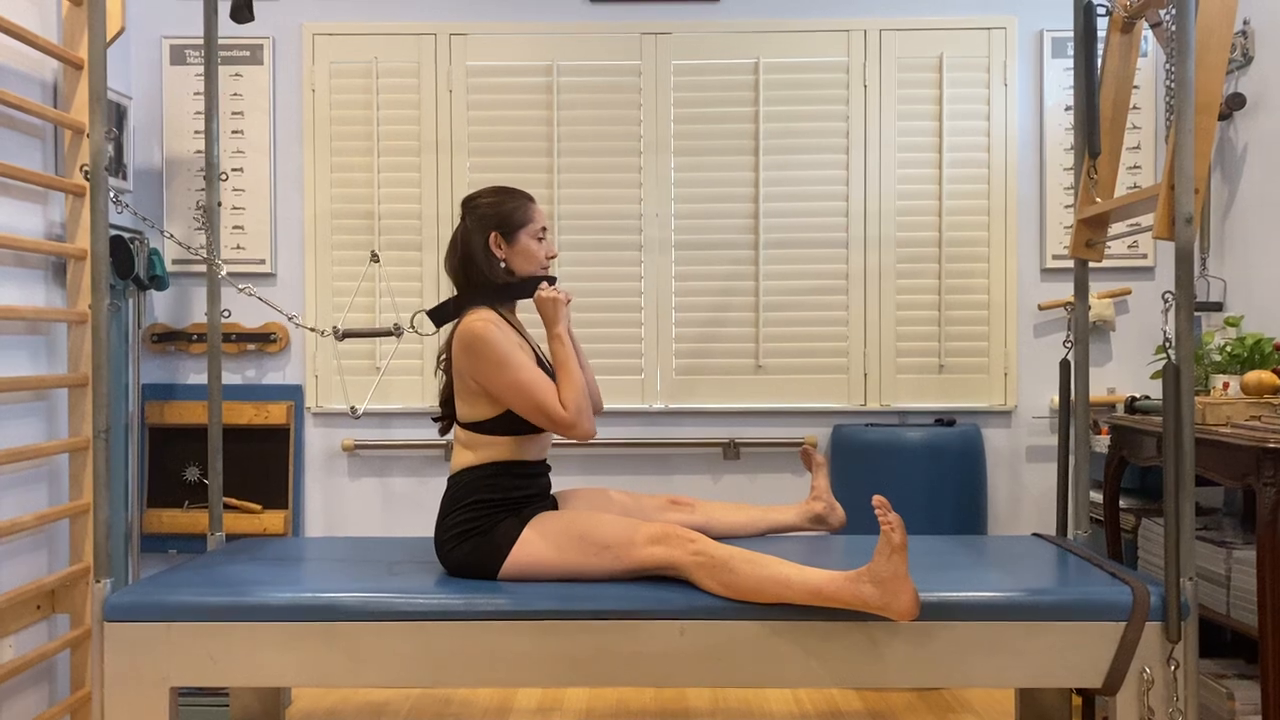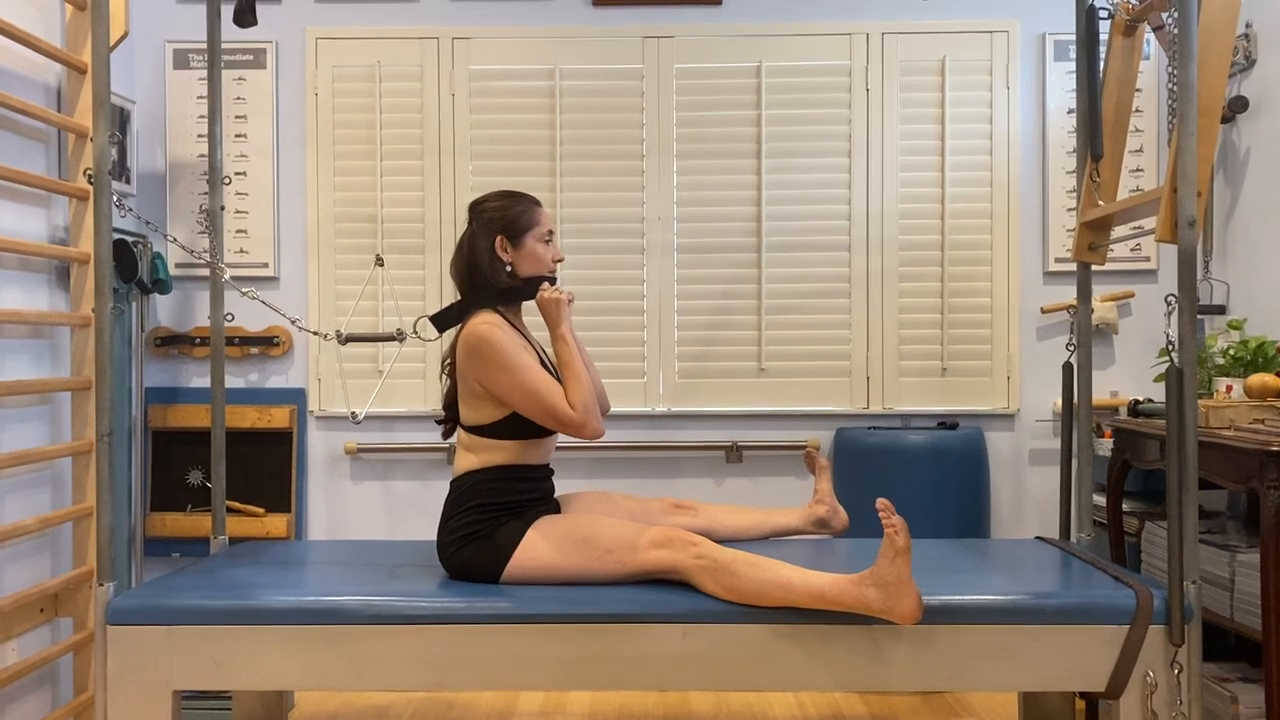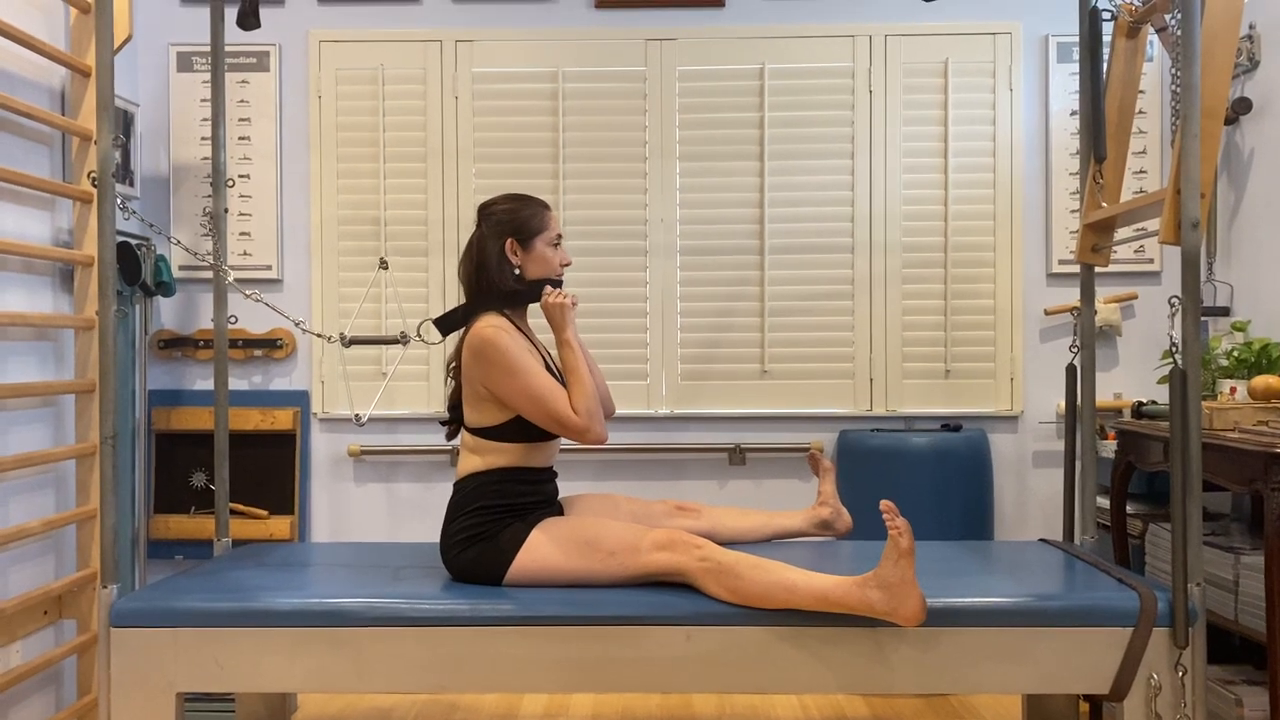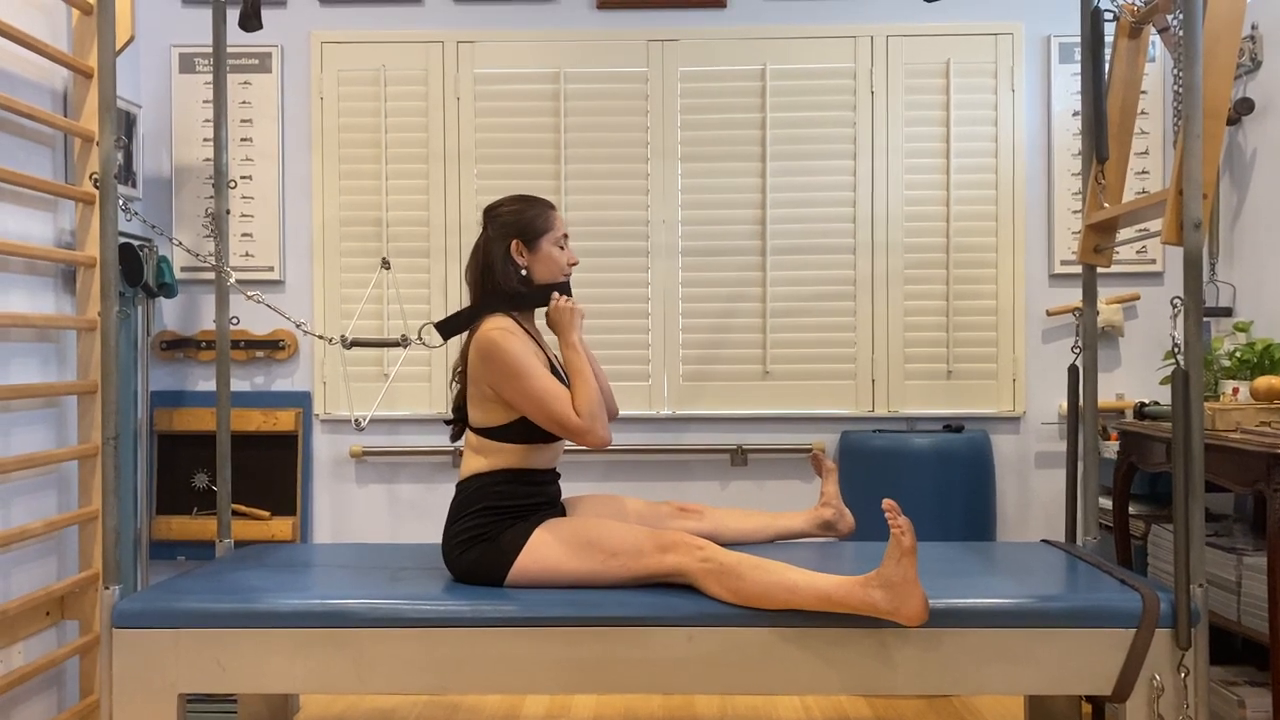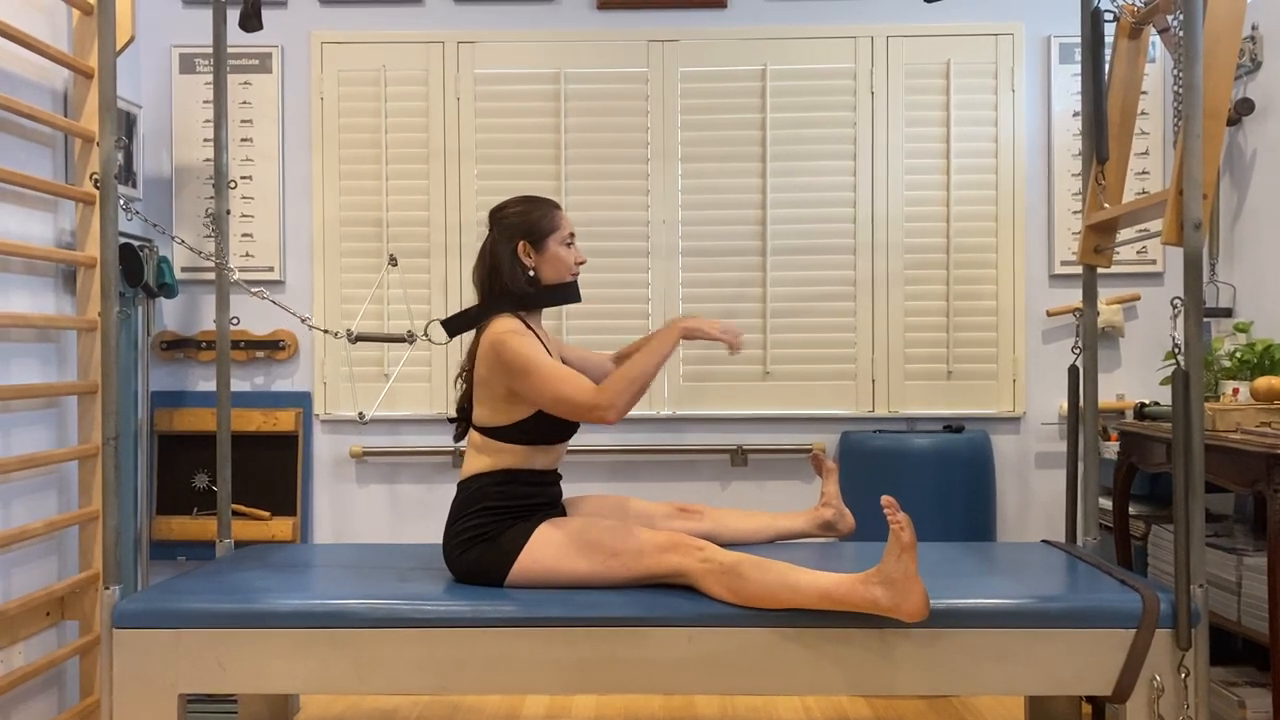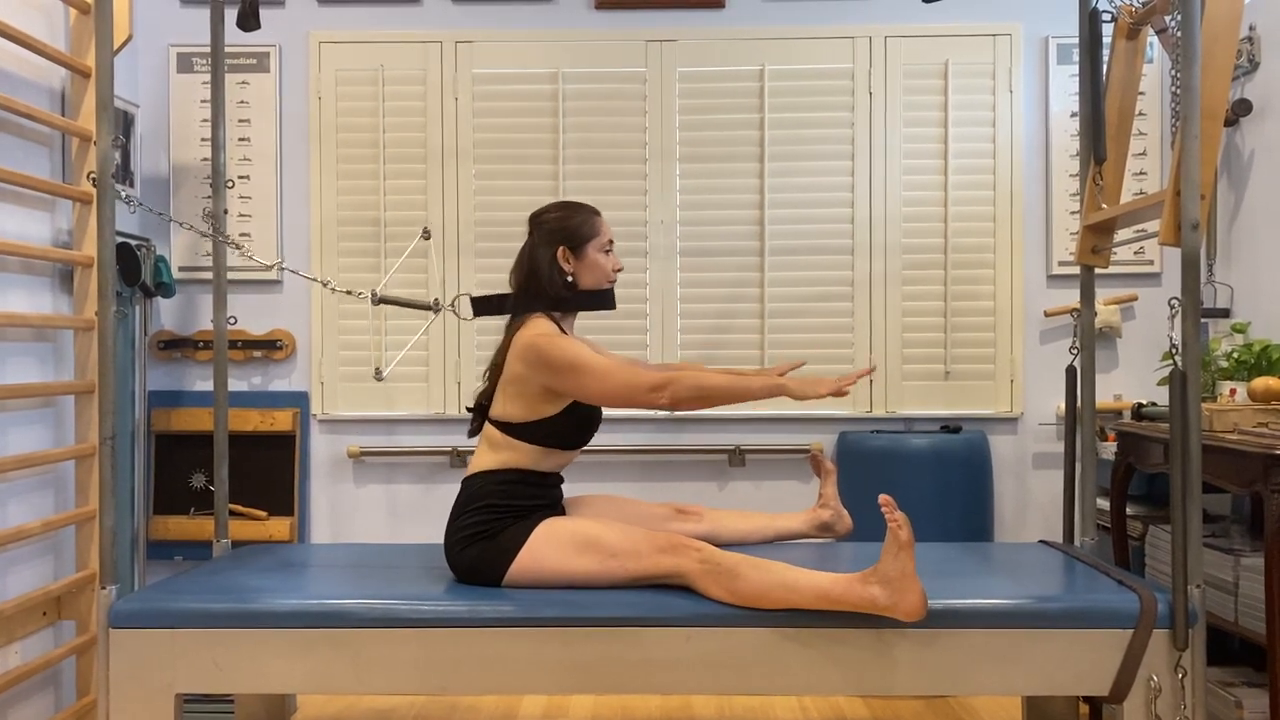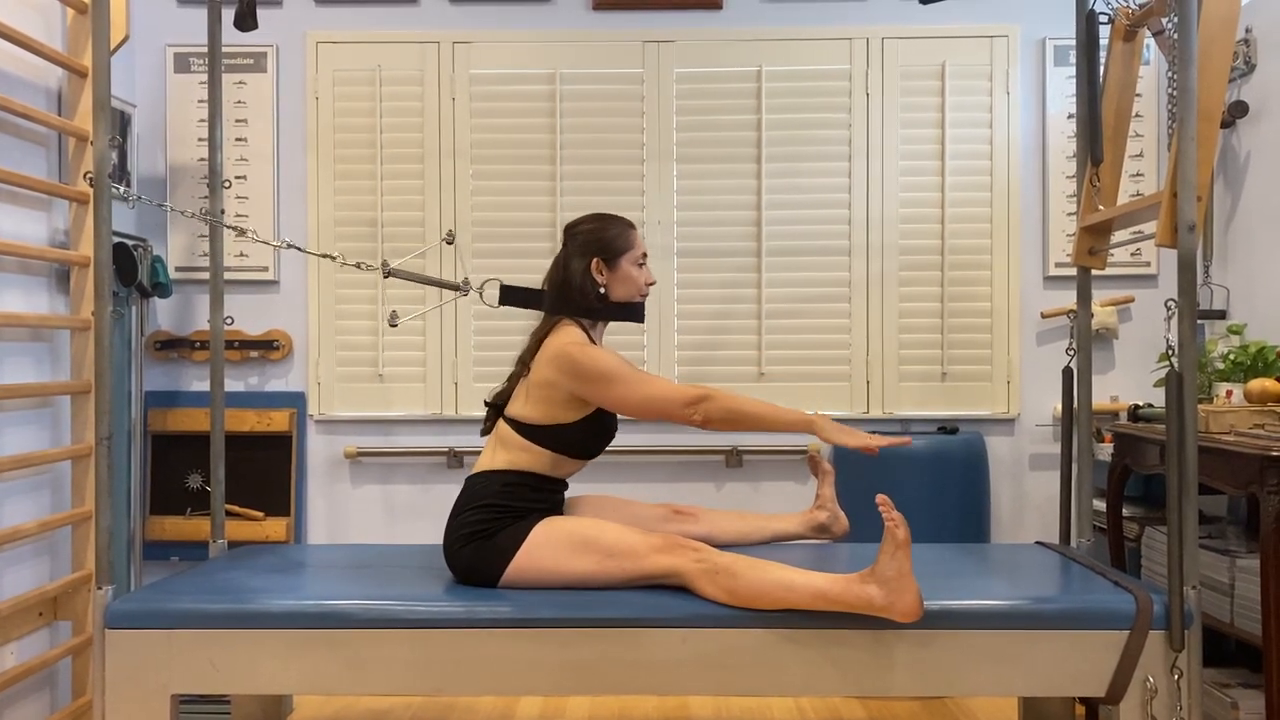
dt=0.5s
person 1, frame 1
left shoulder: (501, 323)
right shoulder: (481, 331)
left elbow: (591, 405)
right elbow: (577, 423)
left wrist: (562, 328)
right wrist: (556, 331)
left hip: (524, 507)
right hip: (486, 529)
left knee: (673, 508)
right knee: (675, 547)
left ankle: (808, 512)
person 1, frame 2
left shoulder: (507, 325)
right shoulder: (486, 334)
left elbow: (598, 407)
right elbow: (586, 422)
left wrist: (564, 328)
right wrist: (559, 329)
left hip: (527, 511)
right hip: (489, 532)
left knee: (675, 512)
right knee: (678, 549)
left ankle: (813, 515)
person 1, frame 3
left shoulder: (513, 329)
right shoulder: (491, 336)
left elbow: (603, 410)
right elbow: (589, 428)
left wrist: (567, 333)
right wrist: (566, 335)
left hip: (530, 513)
right hip: (492, 534)
left knee: (679, 514)
right knee: (681, 551)
left ankle: (816, 517)
person 1, frame 4
left shoulder: (519, 330)
right shoulder: (498, 338)
left elbow: (606, 412)
right elbow: (592, 430)
left wrist: (574, 338)
right wrist: (569, 339)
left hip: (533, 513)
right hip: (493, 535)
left knee: (681, 517)
right knee: (685, 554)
left ankle: (818, 518)
person 1, frame 5
left shoulder: (525, 331)
right shoulder: (506, 339)
left elbow: (609, 367)
right elbow: (605, 404)
left wrist: (667, 336)
right wrist: (672, 334)
left hip: (533, 513)
right hip: (494, 535)
left knee: (683, 517)
right knee: (684, 554)
left ankle: (817, 518)
person 1, frame 6
left shoulder: (553, 334)
right shoulder: (542, 342)
left elbow: (652, 375)
right elbow: (664, 391)
left wrist: (757, 375)
right wrist: (782, 385)
left hip: (532, 513)
right hip: (494, 534)
left knee: (682, 519)
right knee: (682, 556)
left ankle: (815, 519)
right ankle: (872, 592)
person 1, frame 7
left shoulder: (576, 341)
right shoulder: (572, 352)
left elbow: (683, 400)
right elbow: (697, 407)
left wrist: (798, 420)
right wrist: (814, 424)
left hip: (526, 515)
right hip: (491, 534)
left knee: (678, 519)
right knee: (681, 558)
left ankle: (809, 521)
right ankle: (870, 595)
